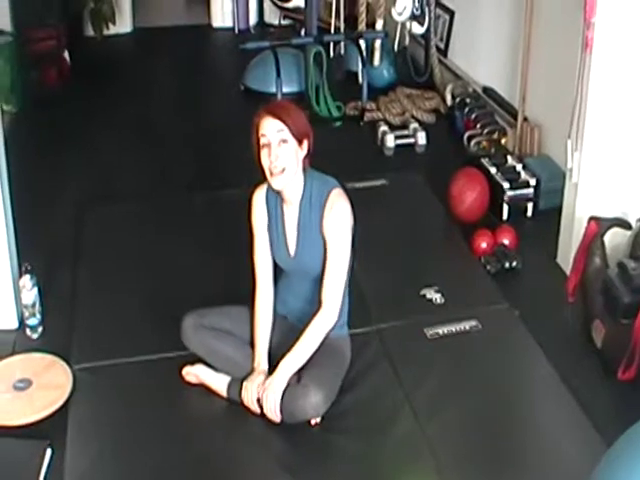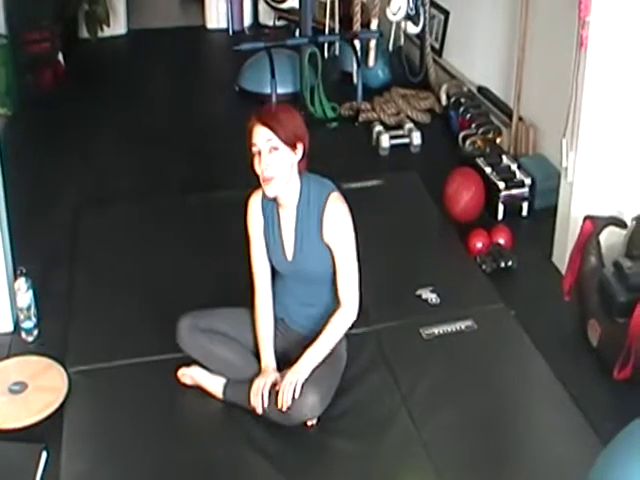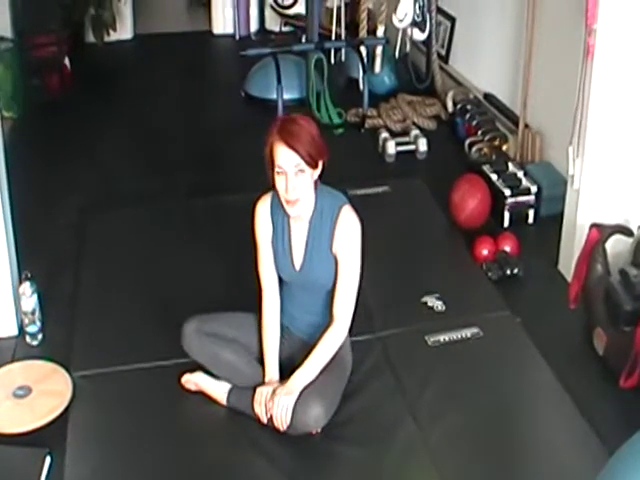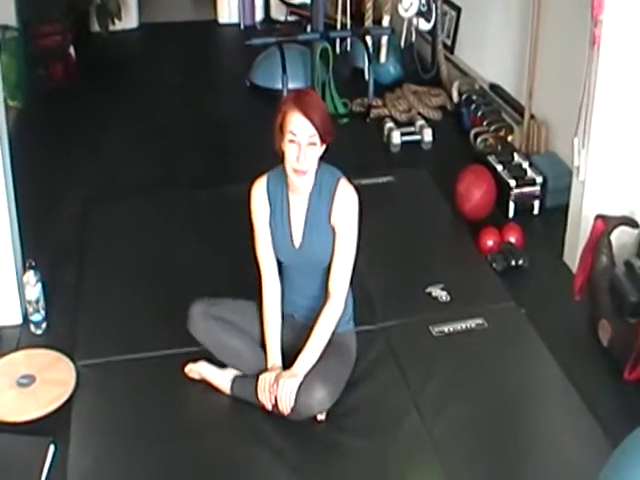
dt=1s
person 1, frame 1
left shoulder: (333, 203)
right shoulder: (262, 199)
left elbow: (330, 309)
right elbow: (263, 286)
left wrist: (280, 376)
right wrist: (260, 367)
left hip: (325, 336)
right hip: (280, 320)
left knee: (312, 400)
right knee: (192, 327)
left ankle: (223, 382)
right ankle: (293, 379)
person 1, frame 2
left shoulder: (330, 206)
right shoulder: (258, 204)
left elbow: (349, 306)
right elbow: (262, 291)
left wrist: (304, 366)
right wrist: (268, 366)
left hip: (321, 337)
right hip: (275, 323)
left knee: (307, 404)
right knee: (188, 329)
left ankle: (219, 385)
right ankle: (280, 381)
person 1, frame 3
left shoulder: (343, 220)
right shoulder: (266, 209)
left elbow: (341, 322)
right elbow: (270, 295)
left wrist: (293, 386)
right wrist: (272, 377)
left hip: (325, 343)
right hip: (281, 329)
left knee: (310, 415)
right knee: (193, 333)
left ankle: (225, 390)
right ankle: (272, 388)
person 1, frame 4
left shoulder: (341, 195)
right shoulder: (262, 190)
left elbow: (337, 297)
right elbow: (270, 280)
left wrist: (297, 370)
right wrist: (275, 363)
left hip: (331, 330)
right hip: (285, 318)
left knee: (315, 398)
right knee: (199, 316)
left ankle: (229, 379)
